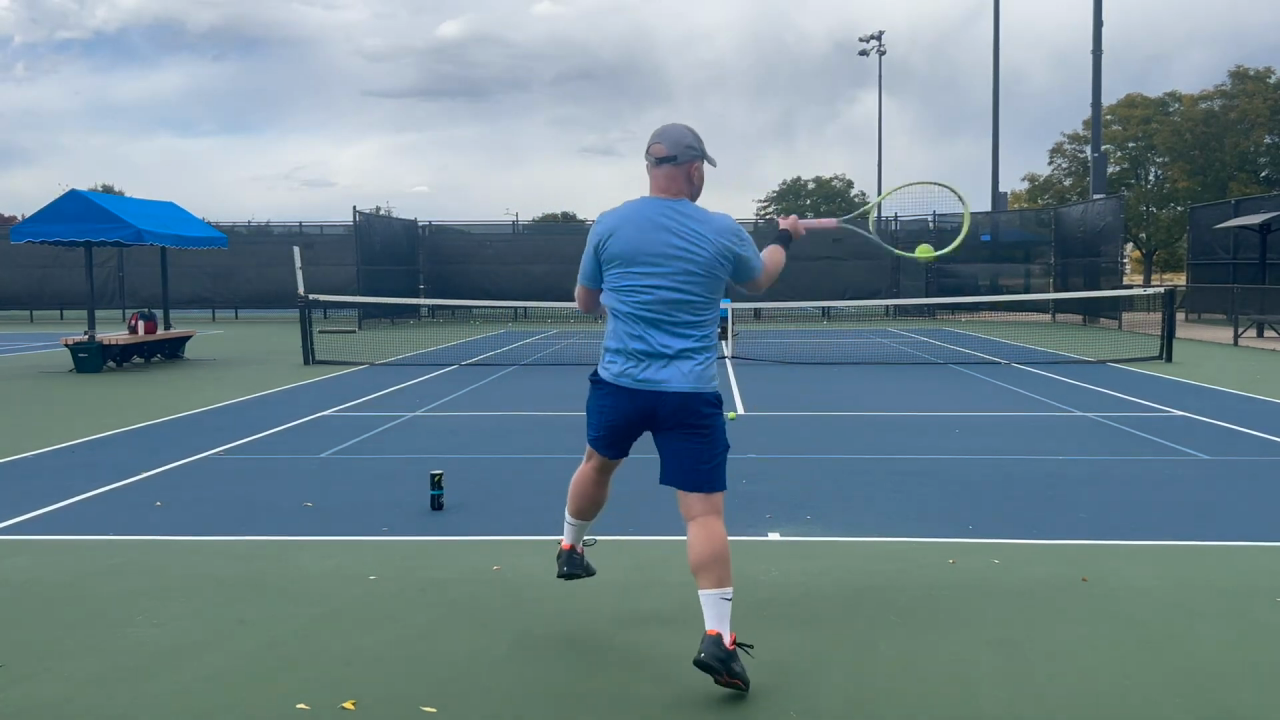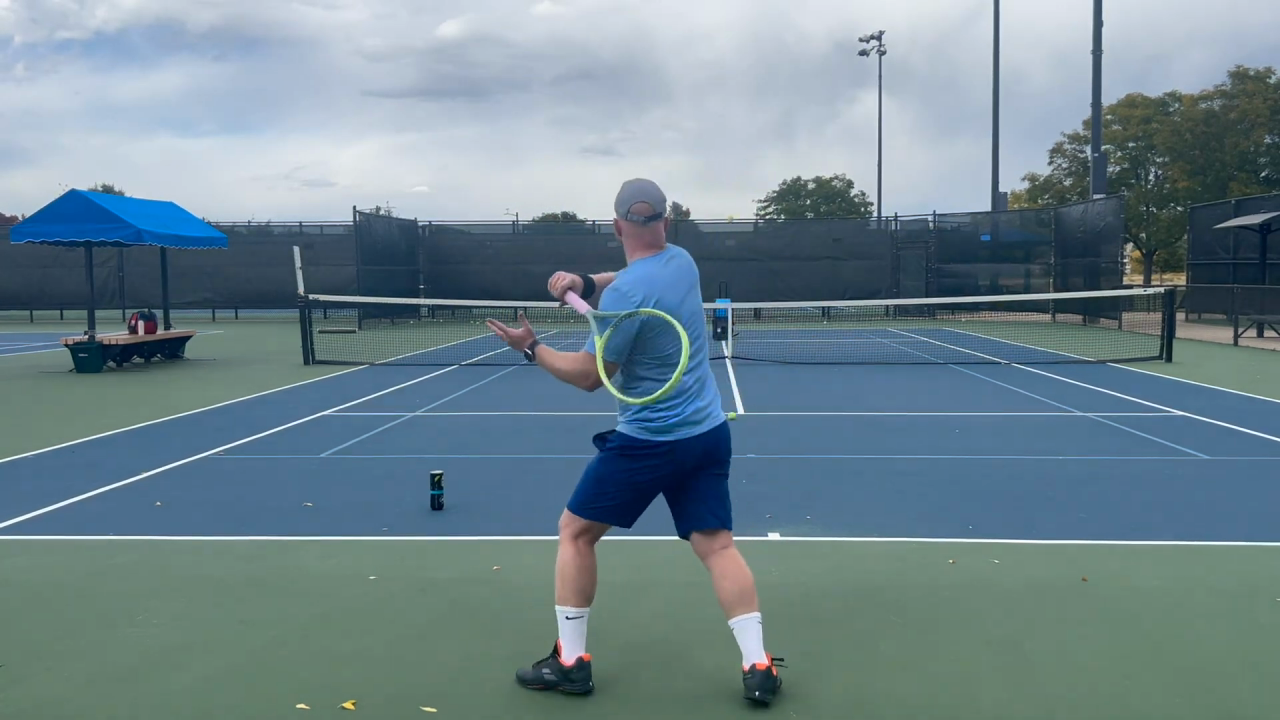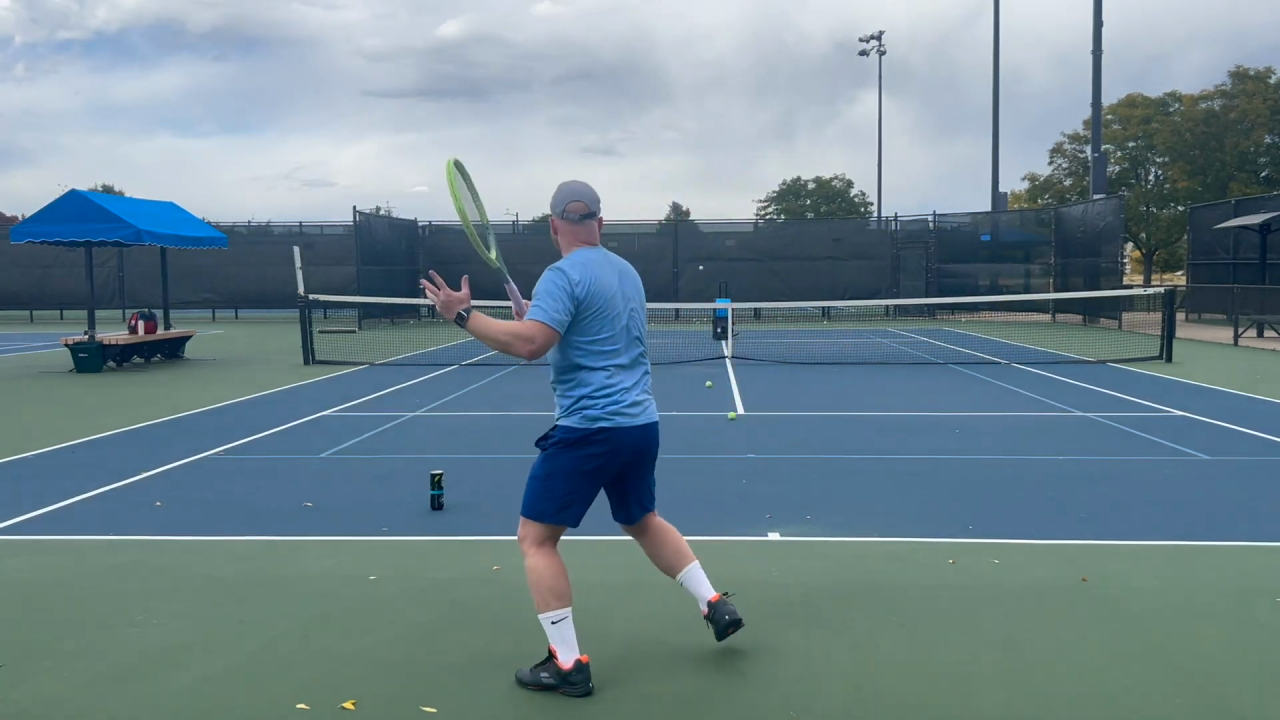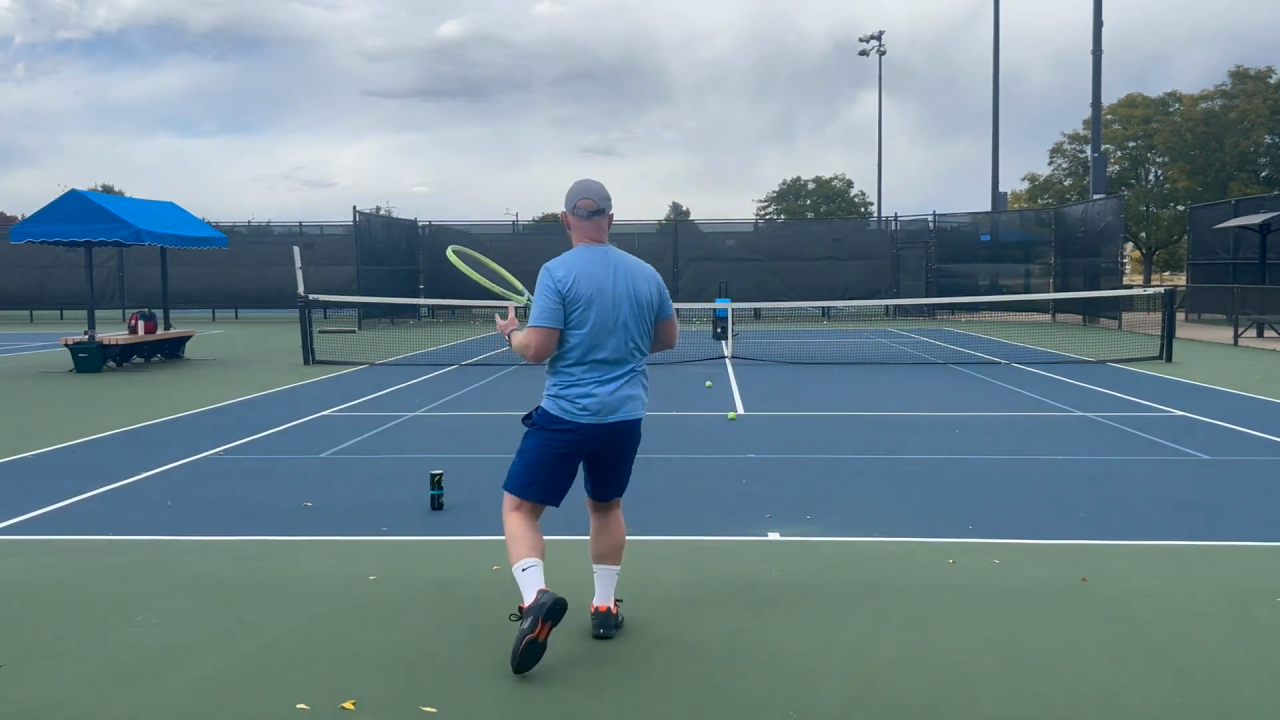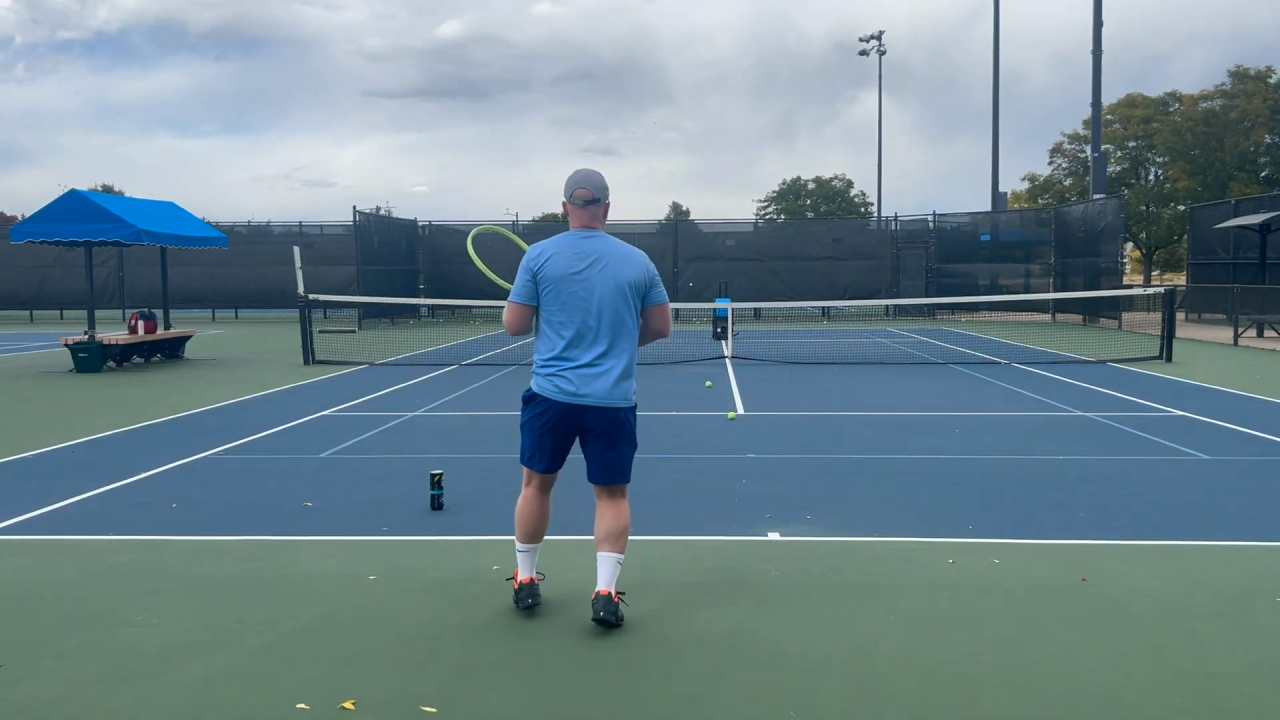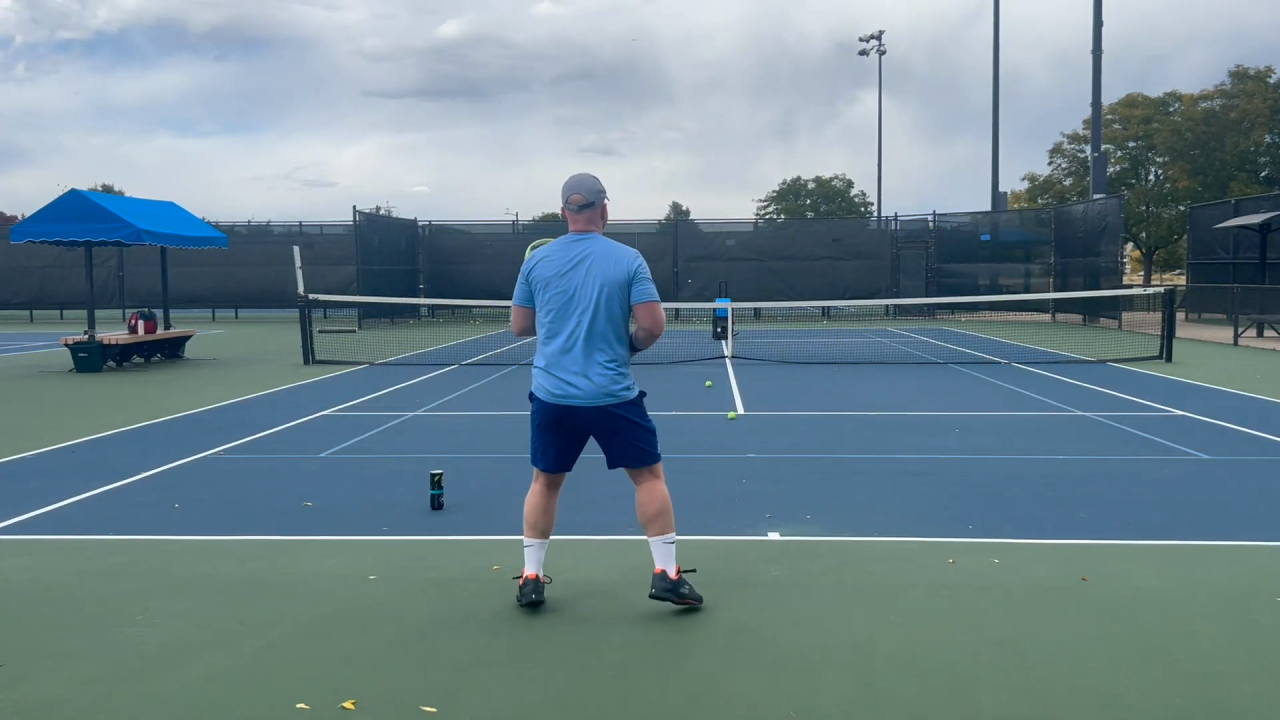
dt=0.3s
person 1, frame 1
left shoulder: (610, 223)
right shoulder: (721, 230)
left elbow: (586, 303)
right elbow: (761, 280)
right wrist: (784, 239)
left hip: (618, 381)
right hip: (690, 394)
left knee: (598, 462)
right knee: (703, 513)
left ankle: (570, 547)
right ankle: (717, 640)
person 1, frame 2
left shoulder: (625, 294)
right shoulder: (682, 261)
left elbow: (587, 375)
left wrist: (531, 349)
right wrist: (582, 282)
left hip: (646, 440)
right hip: (707, 434)
left knee: (575, 533)
right knee: (718, 547)
left ankle: (570, 661)
right ankle: (758, 667)
person 1, frame 3
left shoulder: (564, 274)
right shoulder: (625, 272)
left elbow: (529, 342)
left wrist: (464, 315)
right wrist: (532, 313)
left hip: (587, 430)
right hip: (641, 425)
left knee: (536, 538)
right knee: (644, 523)
left ankle: (568, 662)
right ankle: (713, 604)
person 1, frame 4
left shoulder: (557, 272)
right shoulder: (647, 274)
left elbow: (537, 350)
right elbow: (667, 340)
left wrist: (511, 333)
left hip: (565, 416)
right hip: (625, 418)
left knee: (518, 508)
right knee: (606, 507)
left ankle: (536, 599)
right ankle: (605, 608)
person 1, frame 5
left shoulder: (538, 255)
right shoulder: (637, 260)
left elbow: (513, 325)
right elbow: (661, 327)
left hip: (551, 395)
right hip: (613, 401)
left knee: (536, 485)
right knee: (612, 497)
left ankle: (527, 582)
right ankle: (605, 595)
person 1, frame 6
left shoulder: (536, 259)
right shoulder: (629, 260)
left elbow: (520, 327)
right elbow: (653, 326)
left hip: (551, 395)
right hip: (613, 396)
left knee: (545, 483)
right knee: (649, 476)
left ankle: (531, 578)
right ankle: (667, 575)
